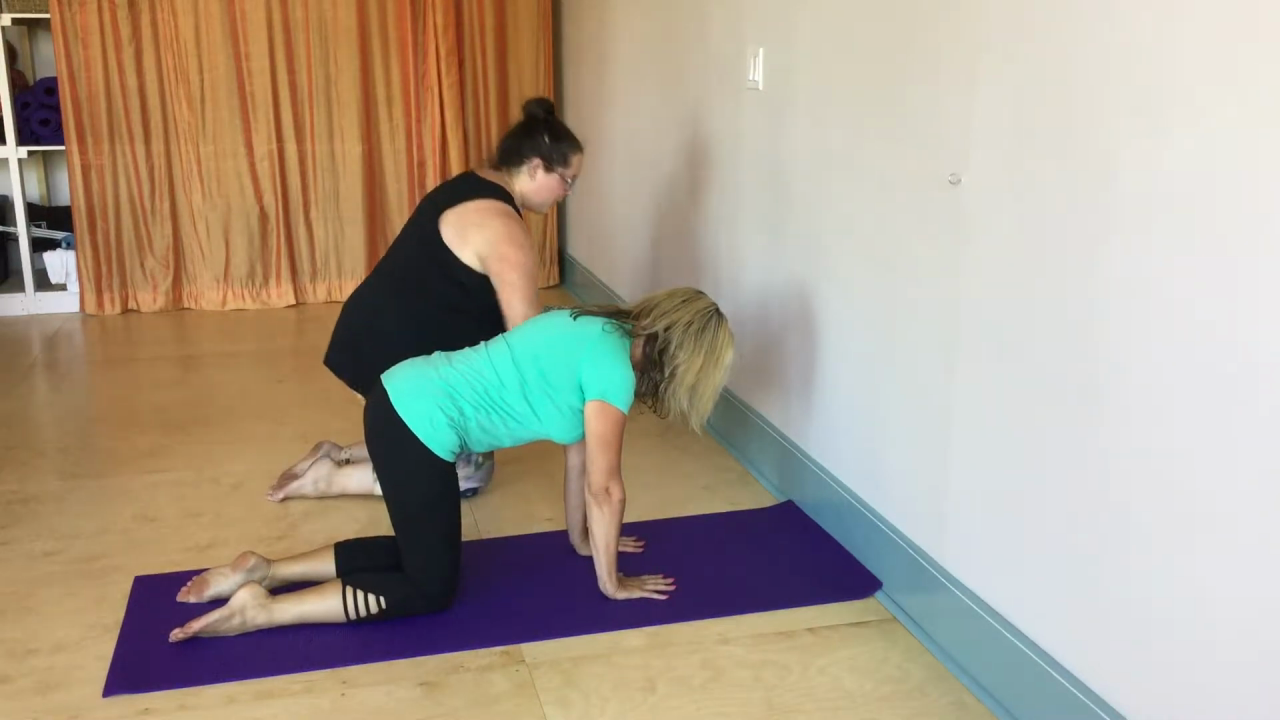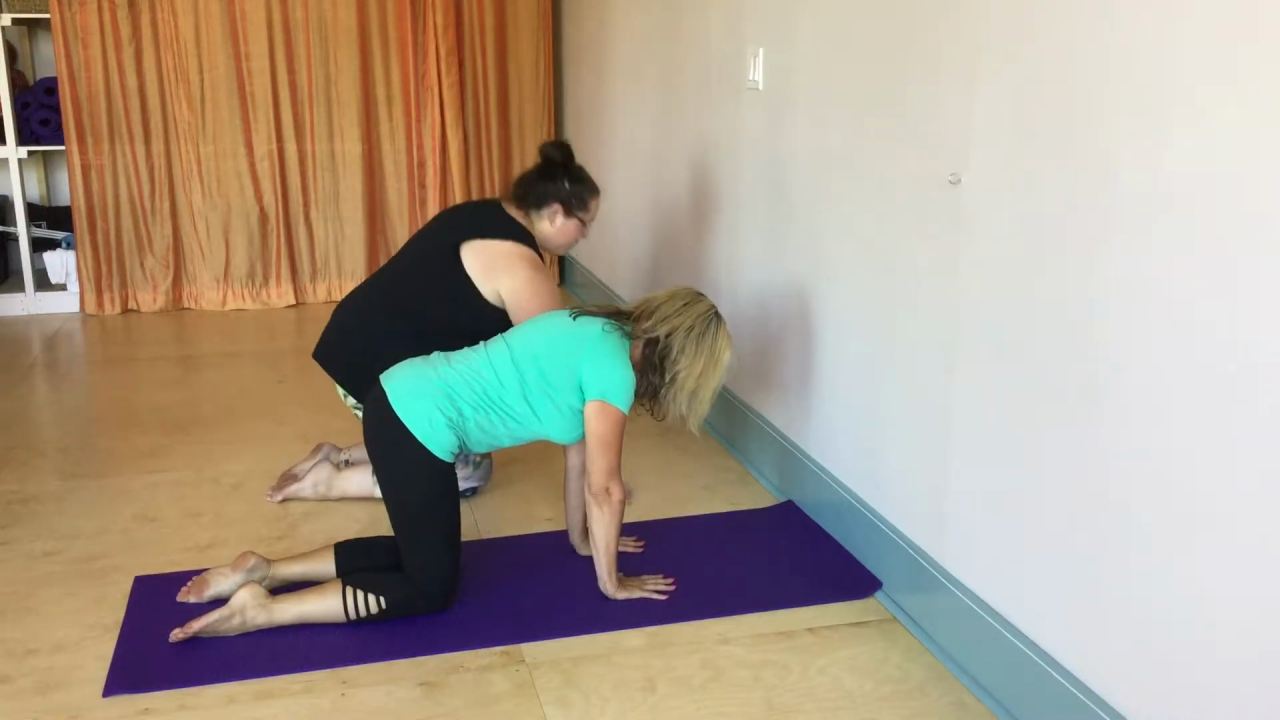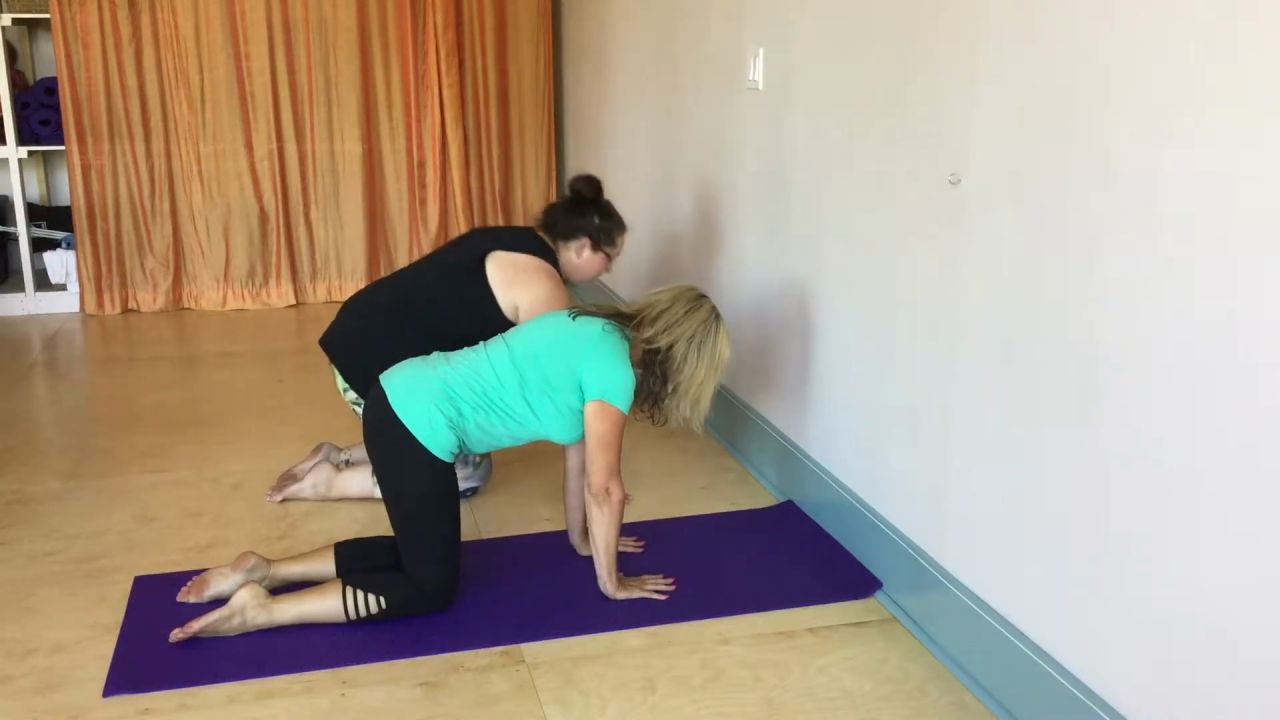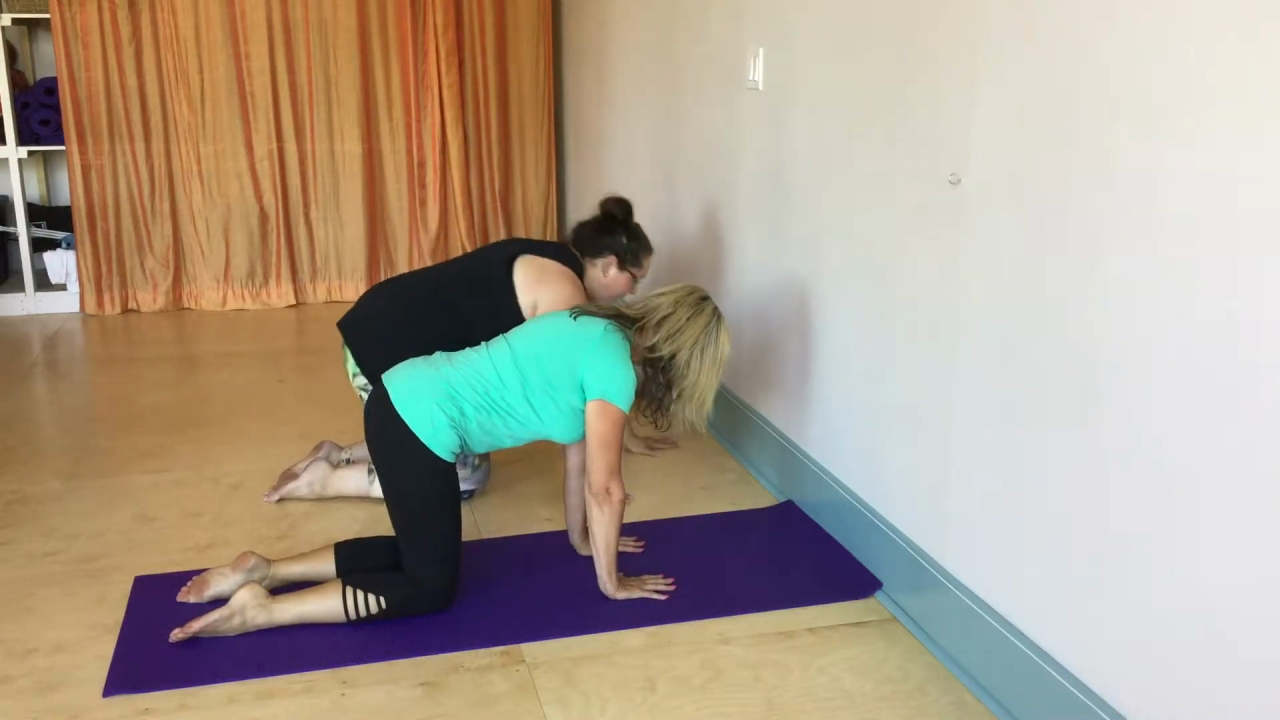
dt=0.3s
person 1, frame 1
left shoulder: (602, 334)
right shoulder: (614, 367)
left elbow: (579, 452)
right elbow: (604, 487)
left wrist: (582, 538)
right wrist: (611, 581)
left hip: (402, 400)
right hip: (418, 423)
left knee: (422, 552)
right knee: (431, 588)
left ankle: (262, 570)
right ankle: (260, 609)
person 1, frame 2
left shoulder: (598, 335)
right shoulder: (614, 367)
left elbow: (577, 450)
right elbow: (603, 486)
left wrist: (581, 538)
right wrist: (611, 581)
left hip: (403, 400)
right hip: (417, 424)
left knee: (420, 552)
right knee: (432, 588)
left ankle: (262, 570)
right ankle: (259, 609)
person 1, frame 3
left shoulder: (599, 334)
right shoulder: (614, 367)
left elbow: (577, 453)
right elbow: (604, 487)
left wrist: (582, 538)
right wrist: (611, 582)
left hip: (401, 399)
right hip: (416, 424)
left knee: (420, 552)
right knee: (432, 588)
left ankle: (262, 570)
right ankle: (260, 610)
person 1, frame 4
left shoulder: (599, 334)
right shoulder: (615, 367)
left elbow: (578, 449)
right elbow: (604, 487)
left wrist: (581, 537)
right wrist: (611, 581)
left hip: (404, 400)
right hip: (419, 423)
left knee: (421, 551)
right knee: (432, 588)
left ankle: (262, 570)
right ankle: (259, 610)
person 2, frame 1
left shoulder: (474, 186)
right shoulder: (501, 225)
left hip: (384, 343)
right hip: (398, 358)
right knee: (468, 473)
left ankle: (337, 457)
person 2, frame 2
left shoulder: (487, 216)
right shoulder: (520, 267)
left hip: (360, 344)
right hip: (381, 369)
right knee: (469, 473)
left ankle: (336, 457)
right ankle: (329, 481)
person 2, frame 3
left shoulder: (518, 244)
right shoulder: (540, 283)
left hip: (370, 342)
right hip: (380, 365)
right knee: (467, 472)
left ankle: (337, 457)
right ankle: (329, 482)
person 2, frame 4
left shoulder: (548, 263)
right shoulder: (562, 288)
left wrist: (627, 434)
left hip: (386, 336)
right hip: (392, 352)
right knee: (464, 473)
left ankle: (338, 455)
right ankle: (326, 478)
